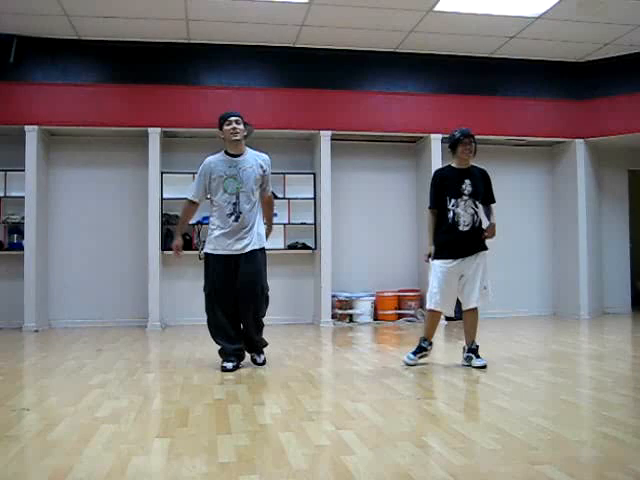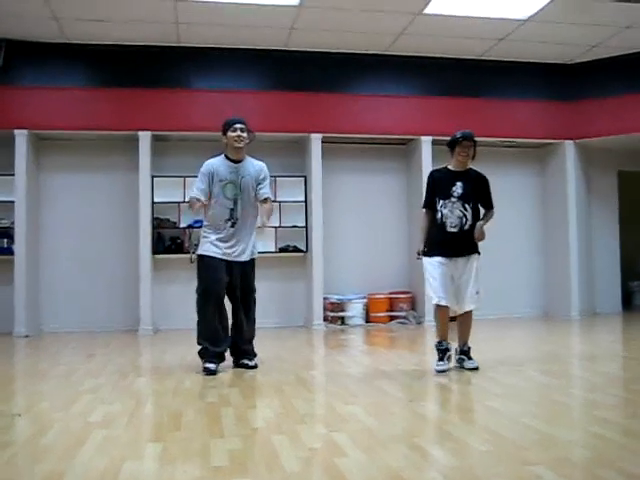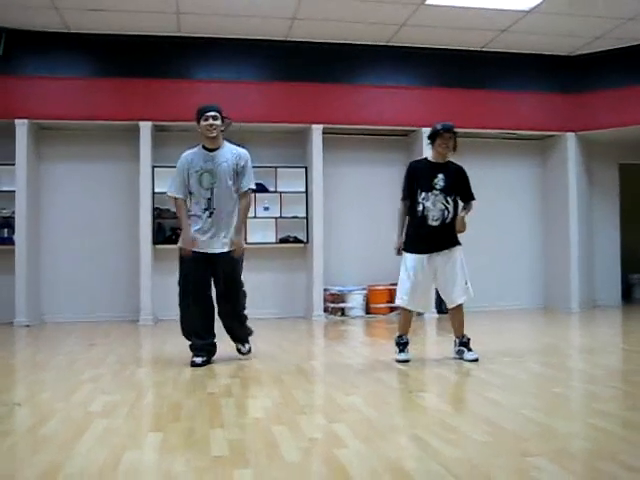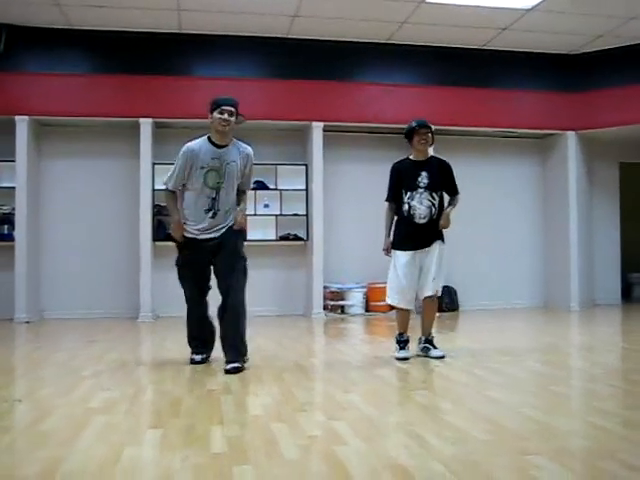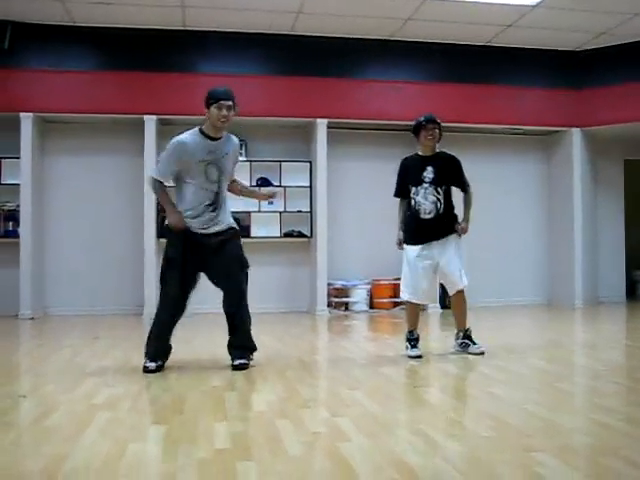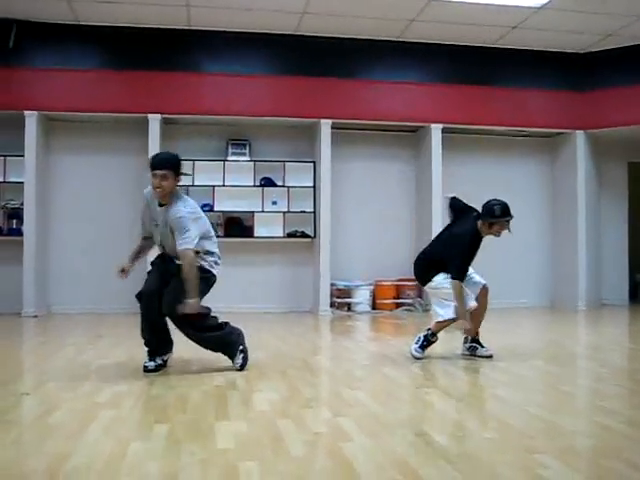
dt=0.5s
person 1, frame 1
left shoulder: (261, 160)
right shoulder: (210, 164)
left elbow: (266, 198)
right elbow: (193, 201)
left wrist: (268, 226)
right wrist: (178, 234)
left hip: (252, 243)
right hip: (219, 245)
left knee: (255, 295)
right knee: (220, 300)
left ankle: (254, 344)
right ankle: (231, 352)
person 1, frame 2
left shoulder: (259, 168)
right shoulder: (211, 166)
left elbow: (265, 201)
right elbow: (196, 198)
left wrist: (263, 217)
right wrist: (197, 205)
left hip: (245, 249)
right hip: (213, 247)
left knee: (244, 303)
right knee: (211, 299)
left ankle: (243, 352)
right ankle: (212, 354)
person 1, frame 3
left shoulder: (240, 156)
right shoulder: (187, 159)
left elbow: (245, 196)
right elbow: (179, 198)
left wrist: (239, 232)
right wrist: (186, 231)
left hip: (227, 241)
right hip: (194, 242)
left knee: (231, 293)
right knee: (193, 297)
left ankle: (240, 335)
right ankle: (203, 348)
person 1, frame 4
left shoulder: (245, 153)
right shoulder: (191, 150)
right elbow: (172, 188)
left wrist: (241, 210)
right wrist: (175, 218)
left hip: (228, 232)
right hip: (193, 234)
left knee: (233, 291)
right knee: (195, 295)
left ankle: (235, 354)
right ankle: (200, 346)
person 1, frame 5
left shoulder: (232, 145)
right shoulder: (182, 144)
right elbow: (159, 181)
left wrist: (256, 194)
right wrist: (171, 212)
left hip: (222, 231)
right hip: (185, 230)
left knee: (235, 290)
right knee: (173, 292)
left ankle: (241, 350)
right ankle: (157, 351)
person 1, frame 6
left shoulder: (183, 211)
right shoulder: (150, 197)
left elbow: (187, 255)
right elbow: (149, 237)
left wrist: (192, 296)
right wrist: (131, 260)
left hip: (199, 263)
right hip: (170, 260)
left knee: (177, 306)
right knee: (148, 296)
left ankle: (234, 342)
right ankle: (159, 351)
person 2, frame 1
left shoulder: (481, 175)
right shoulder: (441, 175)
left elbow: (487, 205)
right elbow: (433, 212)
left wrist: (491, 222)
right wrist: (432, 244)
left hip: (475, 248)
right hip: (446, 249)
left knee: (472, 302)
right knee: (437, 301)
left ankle: (470, 350)
right ankle: (424, 344)
person 2, frame 2
left shoulder: (479, 179)
right shoulder: (436, 176)
left elbow: (489, 210)
right elbow: (428, 212)
left wrist: (481, 224)
right wrist: (423, 241)
left hip: (467, 250)
right hip: (437, 249)
left knee: (466, 303)
right knee: (442, 301)
left ankle: (463, 352)
right ankle: (442, 348)
person 2, frame 3
left shoulder: (458, 172)
right shoulder: (415, 168)
left elbow: (468, 203)
right elbow: (406, 203)
left wrist: (462, 215)
right wrist: (400, 236)
left hip: (448, 244)
right hip: (416, 244)
left knee: (457, 296)
right knee: (408, 297)
left ankle: (461, 343)
right ankle: (402, 343)
person 2, frame 4
left shoulder: (441, 166)
right shoulder: (399, 168)
left elbow: (454, 195)
right elbow: (391, 205)
left wrist: (447, 212)
right wrist: (387, 236)
left hip: (432, 239)
right hip: (404, 240)
left knee: (430, 292)
right knee: (402, 294)
left ankle: (426, 341)
right ankle: (402, 341)
person 2, frame 5
left shoulder: (450, 161)
right shoulder: (407, 164)
left elbow: (466, 191)
right elbow: (403, 200)
left wrist: (465, 220)
right wrist: (400, 231)
left hip: (446, 235)
right hip: (416, 238)
left knee: (458, 287)
right knee: (413, 292)
left ankle: (463, 337)
right ankle: (412, 338)
person 2, frame 6
left shoulder: (472, 215)
right shoulder: (466, 240)
left elbow: (452, 201)
right elbow: (457, 282)
right wrist: (464, 318)
left hip: (449, 265)
right hip: (429, 270)
left knee: (482, 290)
right knee: (465, 306)
left ankle: (471, 342)
right ankle: (426, 337)
